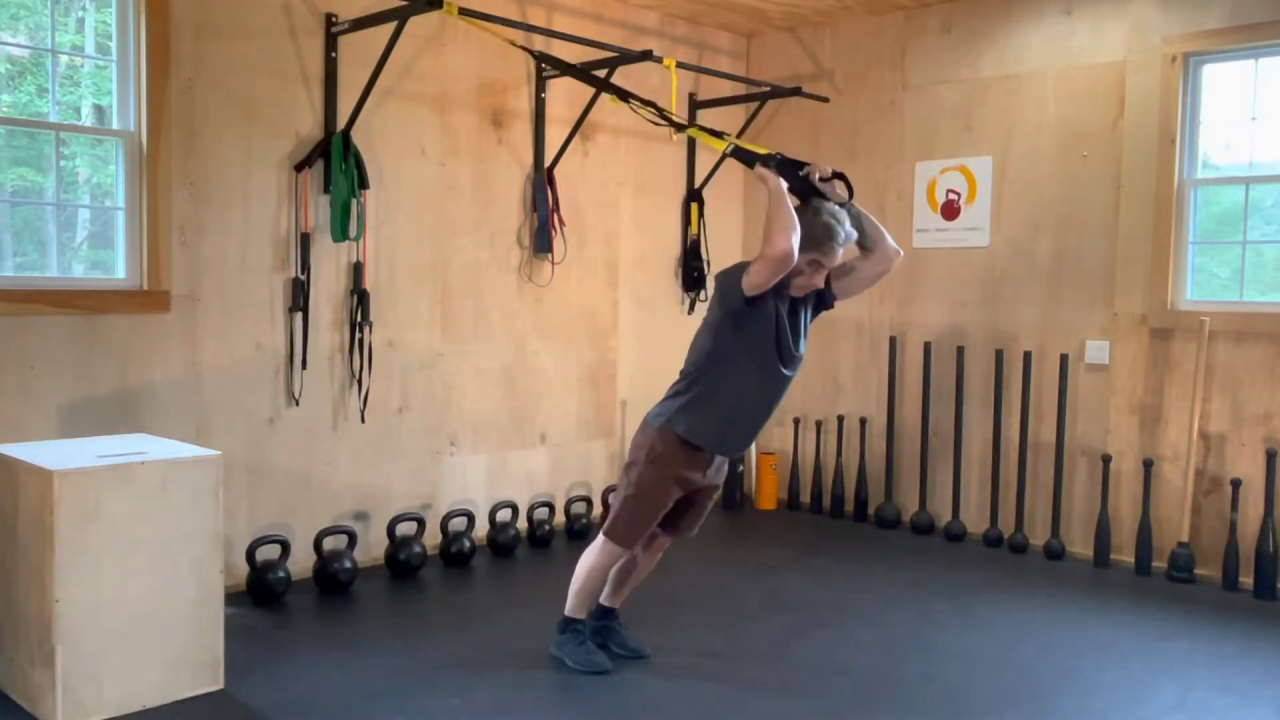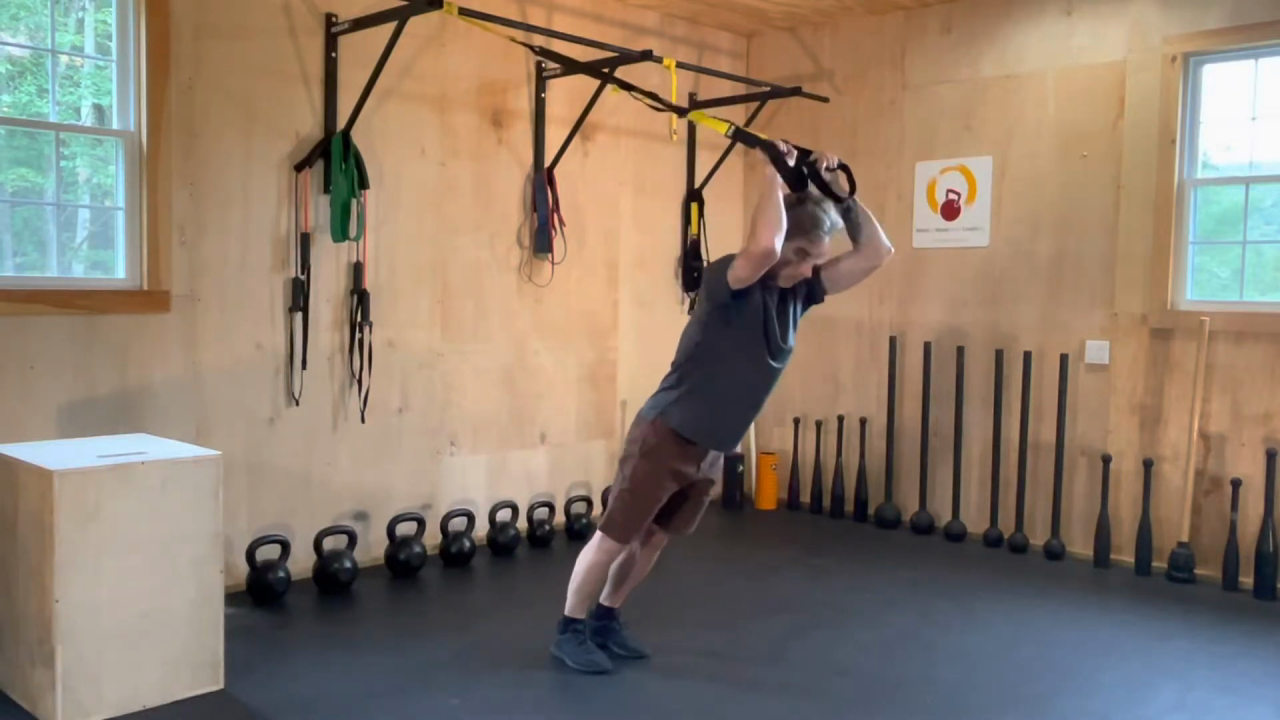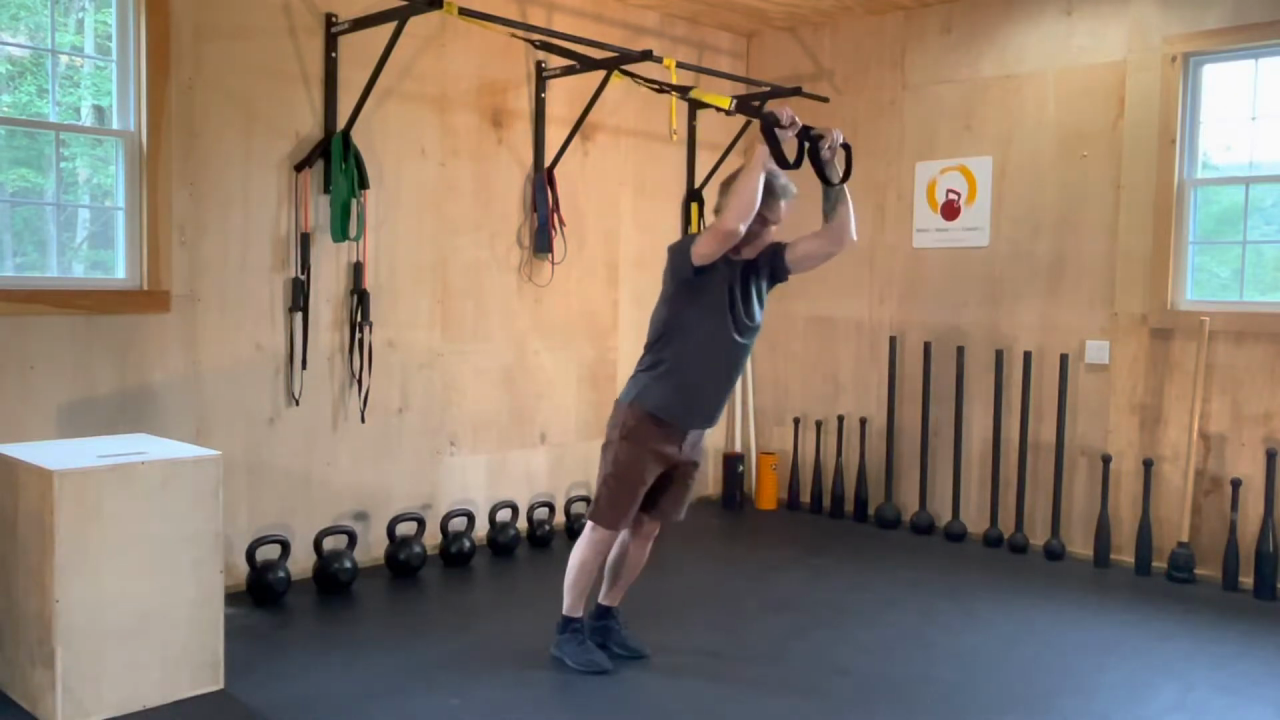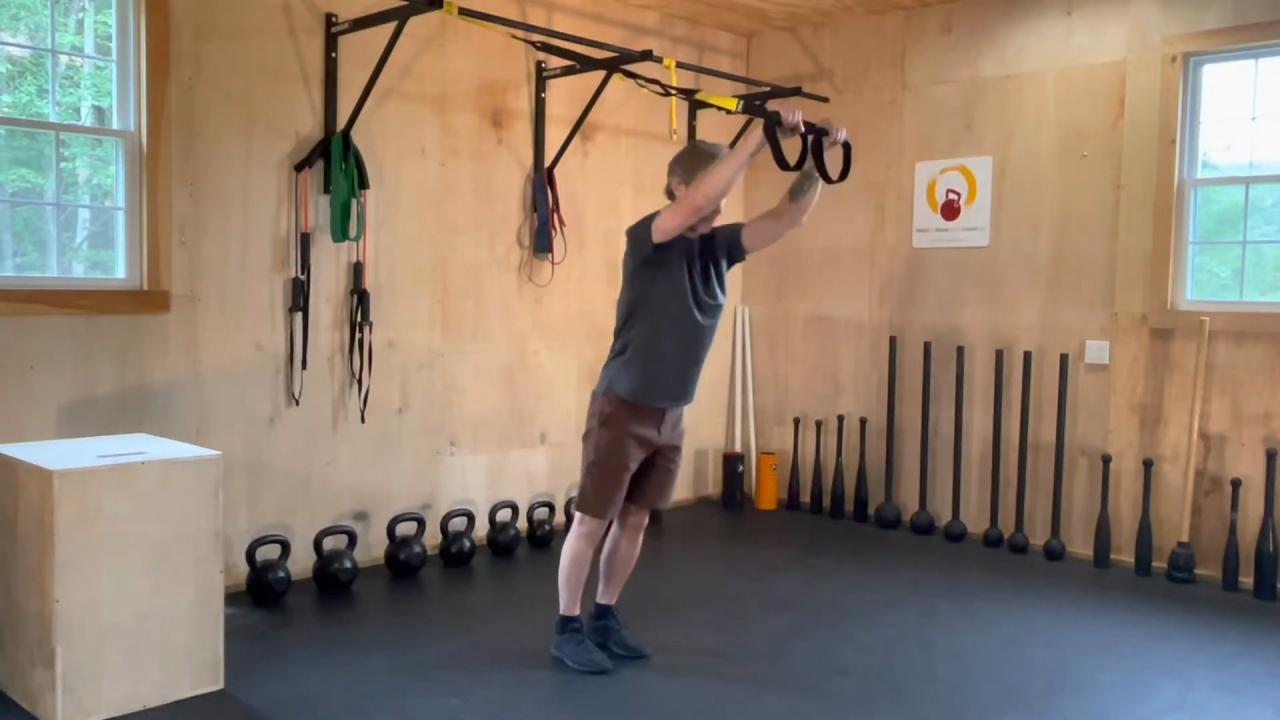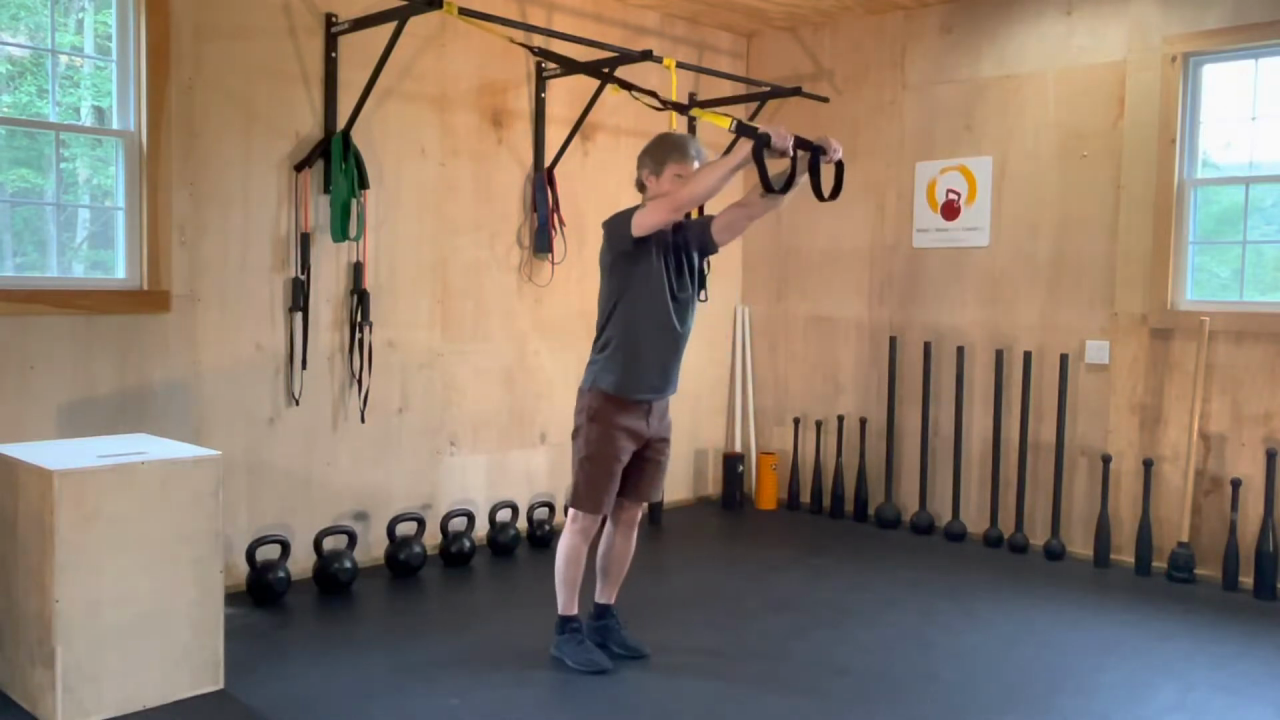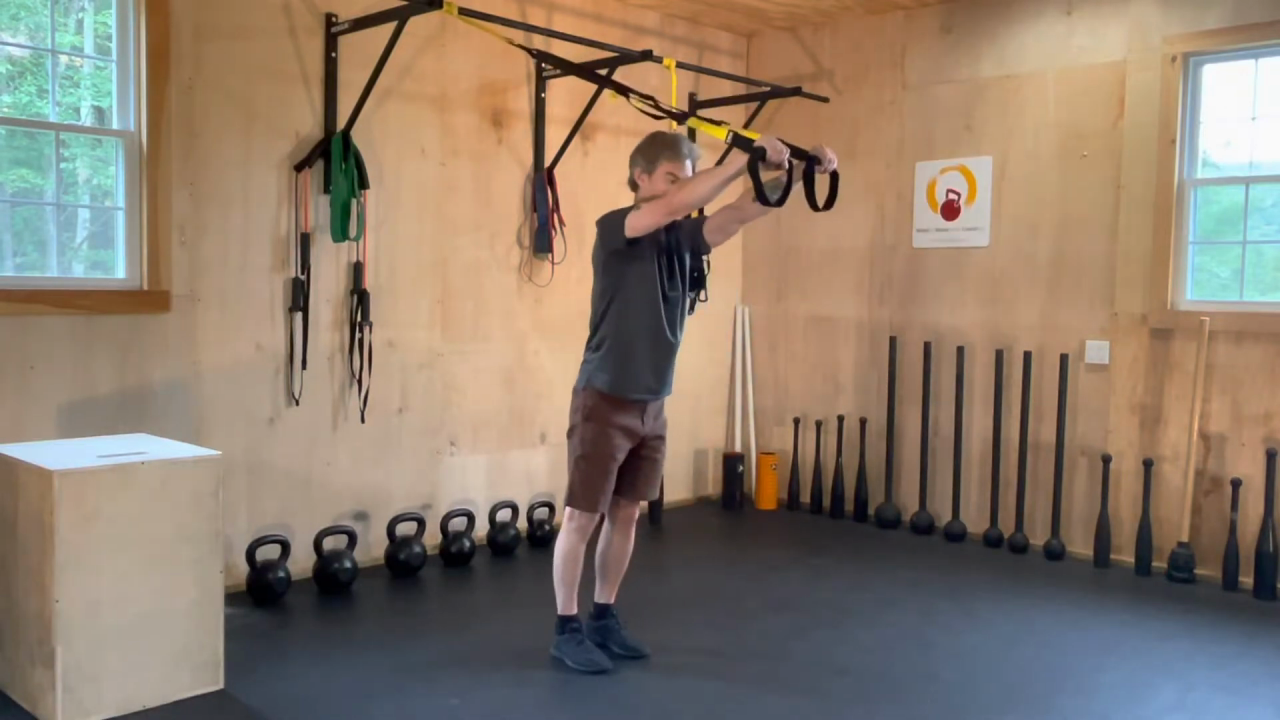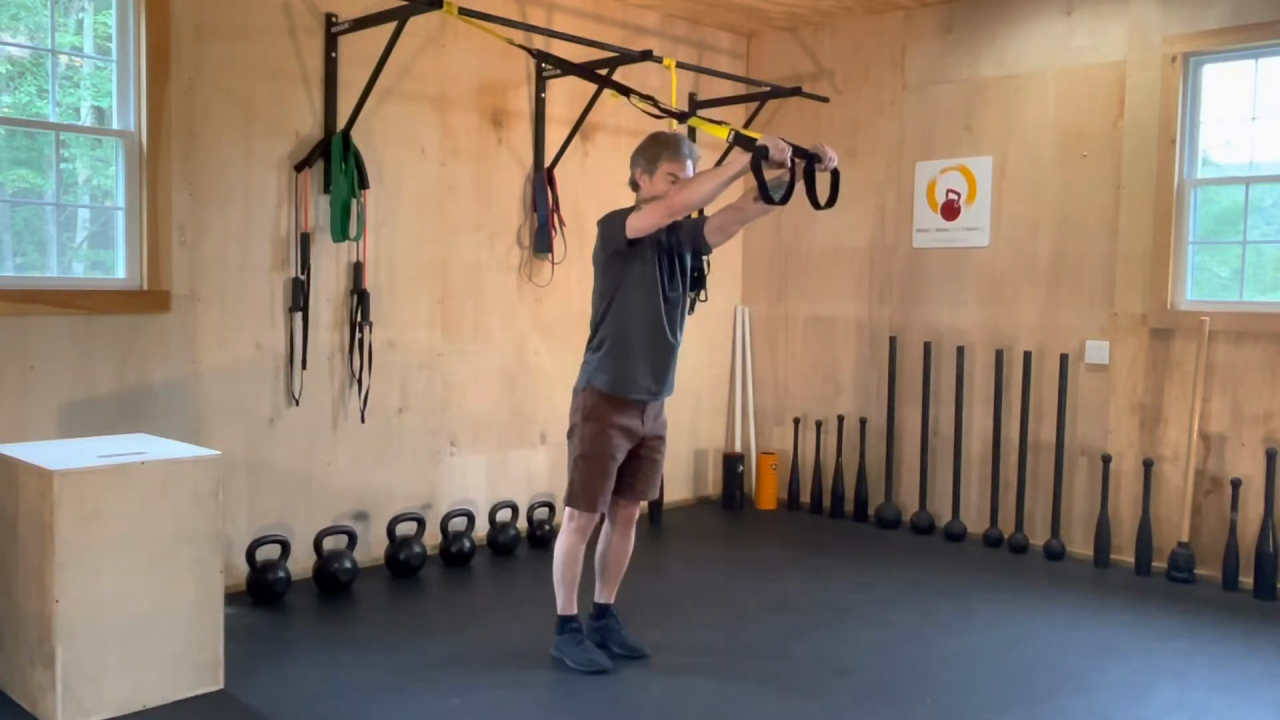
dt=0.3s
person 1, frame 1
left shoulder: (809, 295)
right shoulder: (739, 286)
left elbow: (885, 255)
right elbow: (781, 251)
left wrist: (836, 199)
right wrist: (775, 186)
left hip: (716, 456)
right hip: (670, 442)
left knee: (655, 542)
right knee: (617, 541)
left ankle: (605, 620)
right ankle: (569, 631)
person 1, frame 2
left shoulder: (797, 289)
right shoulder: (727, 280)
left elbow: (875, 252)
right elbow: (762, 249)
left wrist: (837, 189)
right wrist: (775, 175)
left hip: (710, 449)
right hip: (664, 436)
left knee: (652, 539)
right knee: (614, 538)
left ankle: (605, 620)
right ankle: (569, 630)
person 1, frame 3
left shoulder: (763, 265)
right shoulder: (690, 258)
left elbow: (838, 238)
right elbow: (730, 227)
left wrist: (831, 167)
right wrist: (765, 151)
left hip: (691, 432)
right hip: (644, 422)
left knee: (644, 530)
right knee: (603, 530)
left ankle: (604, 620)
right ankle: (569, 630)
person 1, frame 4
left shoulder: (718, 246)
right shoulder: (646, 240)
left elbow: (788, 215)
right elbow: (697, 202)
left wrist: (816, 158)
right wrist: (758, 137)
left hip: (669, 415)
right hip: (621, 409)
left knee: (635, 521)
right knee: (592, 522)
left ankle: (604, 619)
right ankle: (567, 630)
person 1, frame 5
left shoulder: (689, 238)
right shoulder: (623, 231)
left elbow: (753, 207)
right elbow: (680, 203)
left wrist: (802, 165)
right wrist: (748, 150)
left hip: (656, 406)
right hip: (608, 403)
left knee: (627, 516)
right knee: (585, 518)
left ankle: (603, 619)
right ankle: (567, 629)
person 1, frame 6
left shoulder: (682, 237)
right shoulder: (615, 230)
left elbow: (745, 210)
right elbow: (673, 204)
left wrist: (796, 173)
right wrist: (746, 158)
left hip: (651, 405)
right hip: (603, 402)
left knee: (625, 515)
right knee: (582, 518)
left ankle: (603, 619)
right ankle: (567, 629)
person 1, frame 7
left shoulder: (683, 237)
right shoulder: (615, 229)
left elbow: (746, 210)
right elbow: (674, 206)
left wrist: (794, 172)
right wrist: (748, 158)
left hip: (651, 405)
right hip: (604, 402)
left knee: (625, 516)
right knee: (581, 518)
left ankle: (603, 619)
right ankle: (567, 629)
